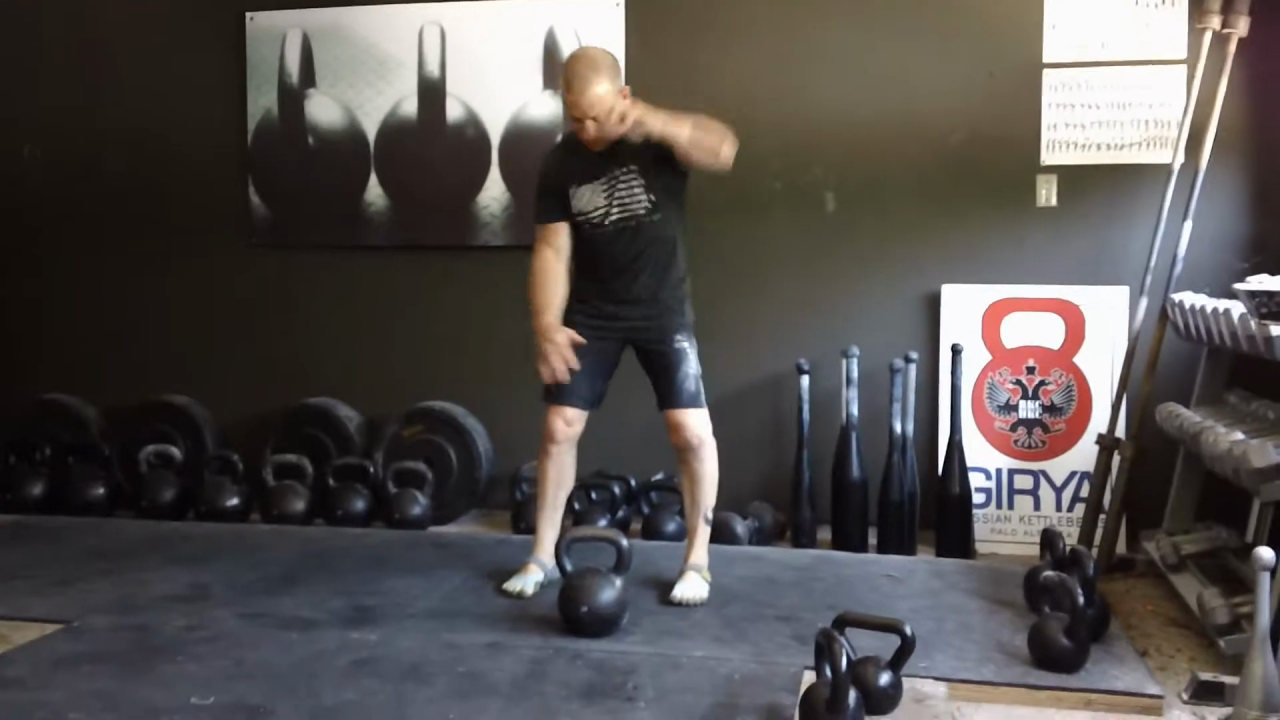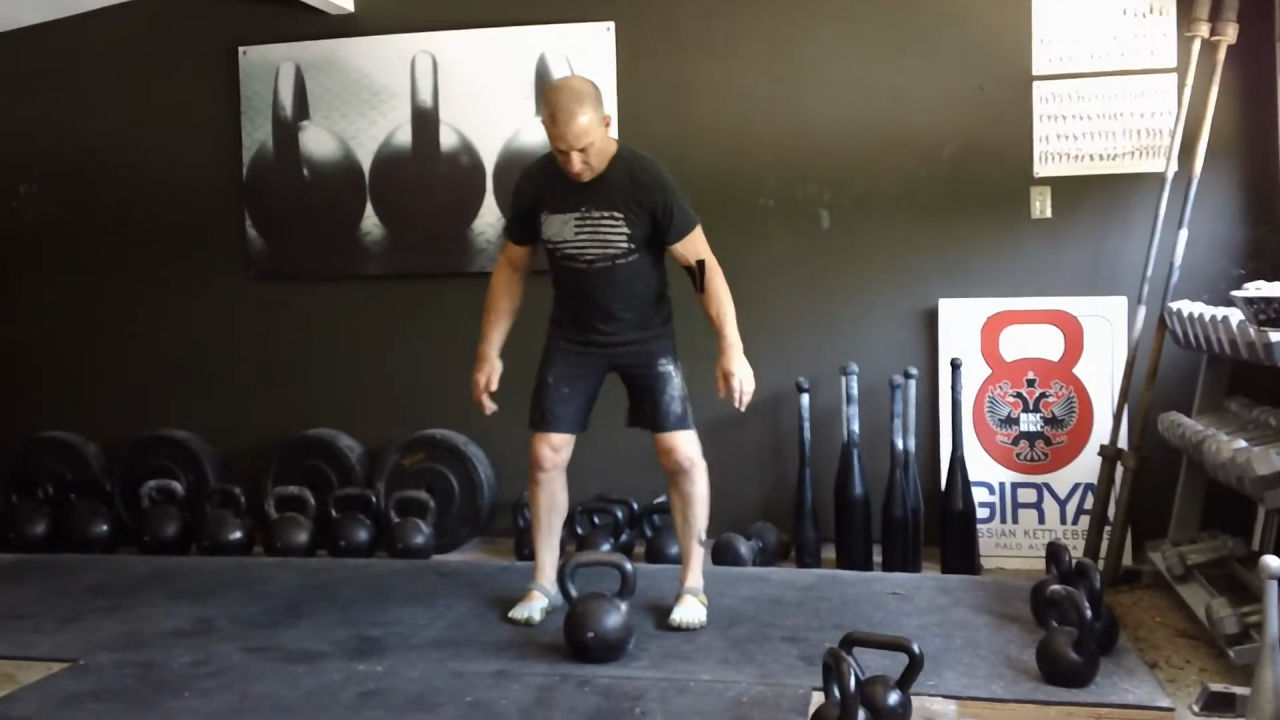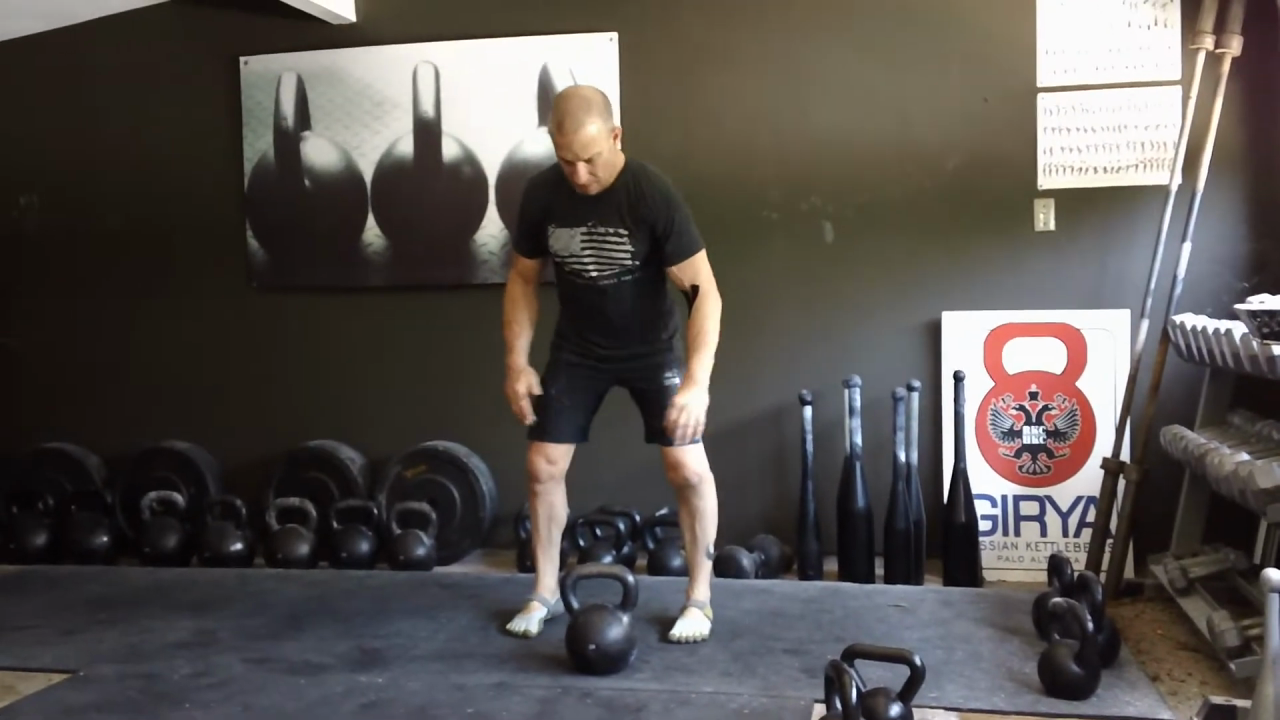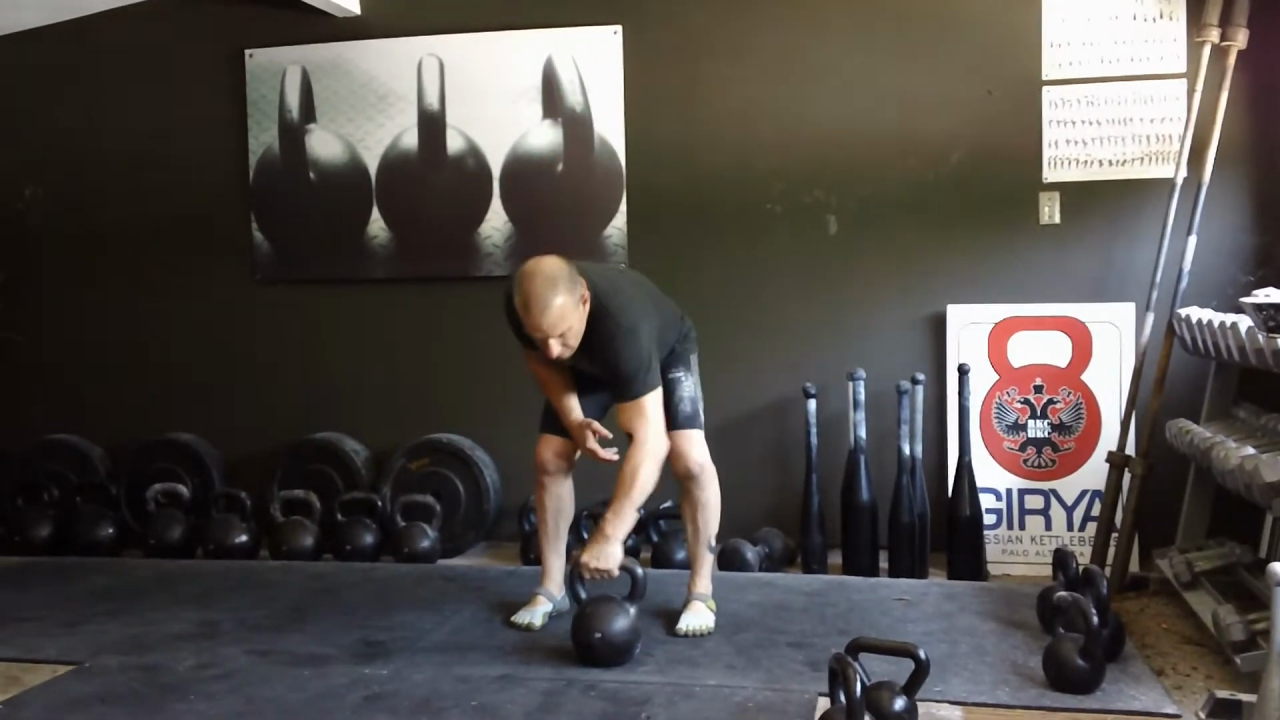
dt=0.7s
person 1, frame 1
left shoulder: (657, 133)
right shoulder: (561, 162)
left elbow: (721, 151)
right elbow: (552, 251)
left wrist: (655, 123)
right wrist: (546, 324)
left hip: (663, 310)
right hip: (592, 313)
left knee: (691, 432)
right knee: (559, 428)
left ankle: (696, 562)
right ankle: (543, 557)
person 1, frame 2
left shoulder: (646, 179)
right shoulder: (534, 183)
left elbow: (701, 264)
right elbow: (510, 268)
left wrist: (732, 348)
right wrist: (489, 352)
left hip: (646, 336)
right hip: (572, 338)
left knee: (681, 455)
right knee: (546, 455)
left ankle: (692, 585)
right ankle: (545, 583)
person 1, frame 3
left shoulder: (654, 195)
right shoulder: (541, 194)
left elbow: (703, 292)
right elbow: (523, 279)
left wrist: (697, 381)
right wrist: (516, 361)
left hip: (651, 348)
right hip: (577, 349)
left knee: (689, 469)
right knee: (543, 466)
left ankle: (699, 599)
right ankle: (545, 594)
person 1, frame 4
left shoulder: (622, 326)
right shoulder: (520, 307)
left elbow: (650, 442)
right elbow: (539, 359)
left wrist: (609, 537)
right wrist: (573, 420)
left hip: (665, 347)
right hip: (585, 365)
left knee: (691, 461)
right knee: (550, 459)
left ankle: (701, 594)
right ankle: (551, 589)
